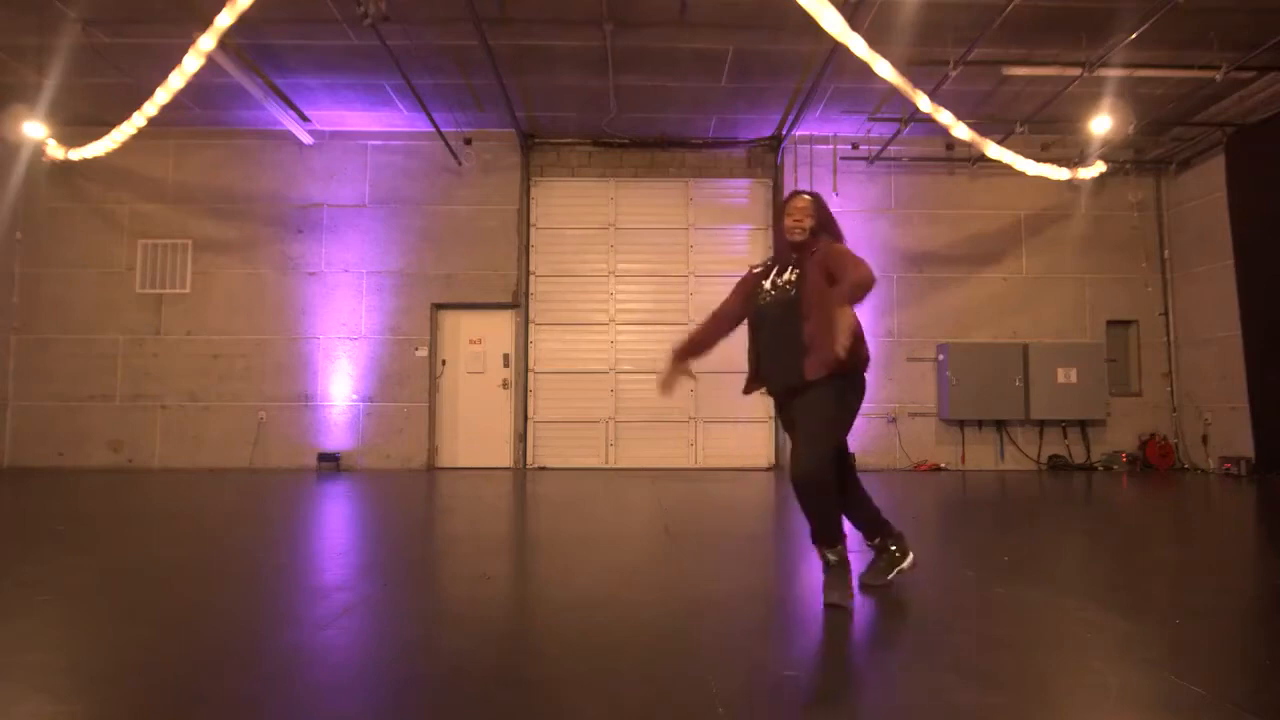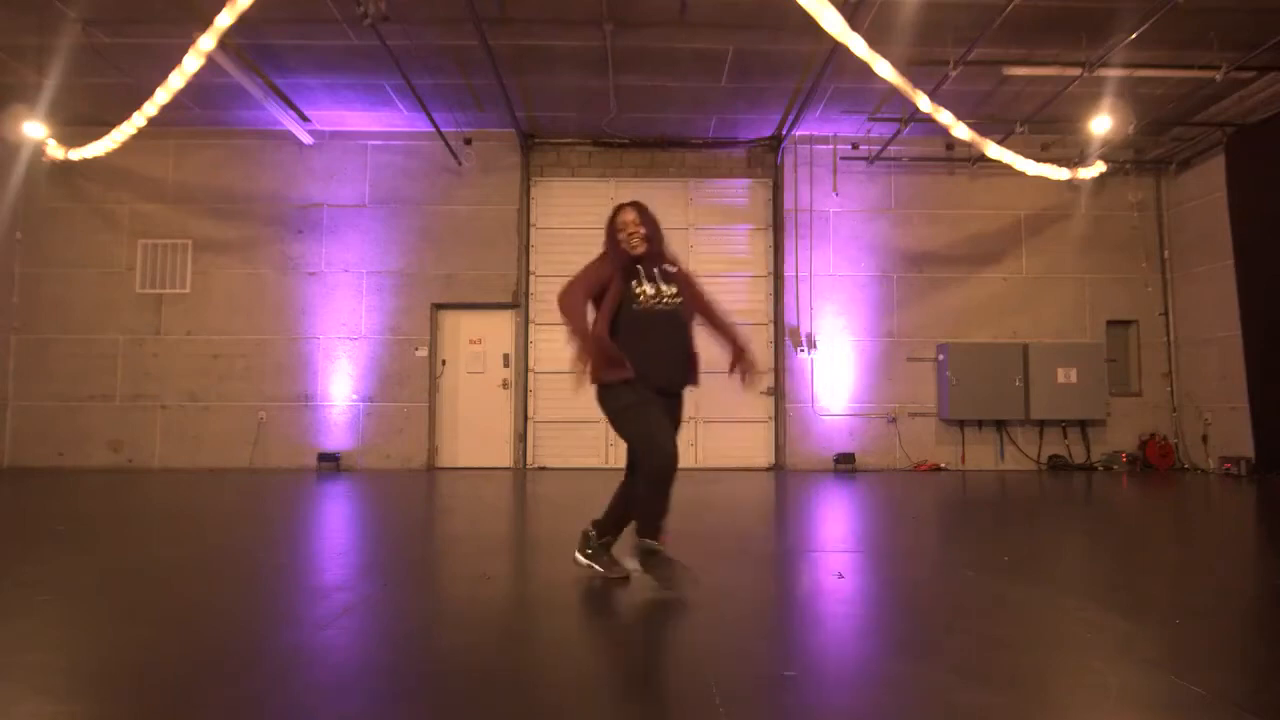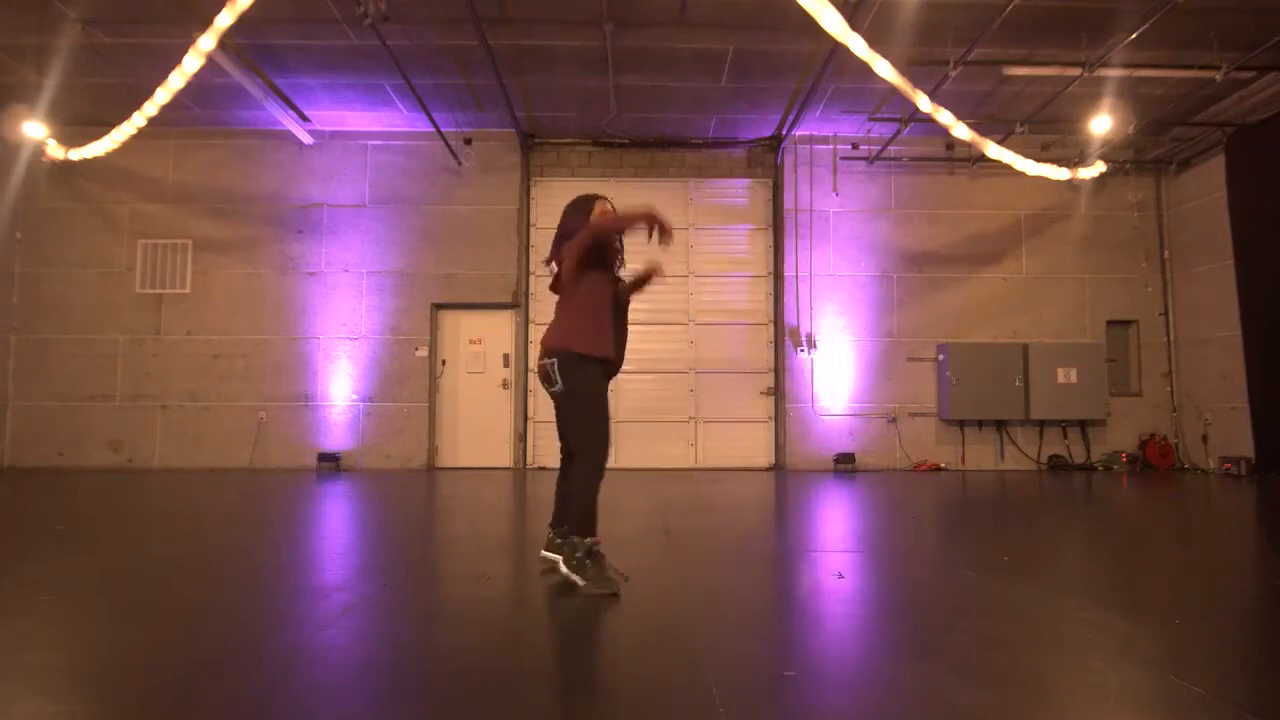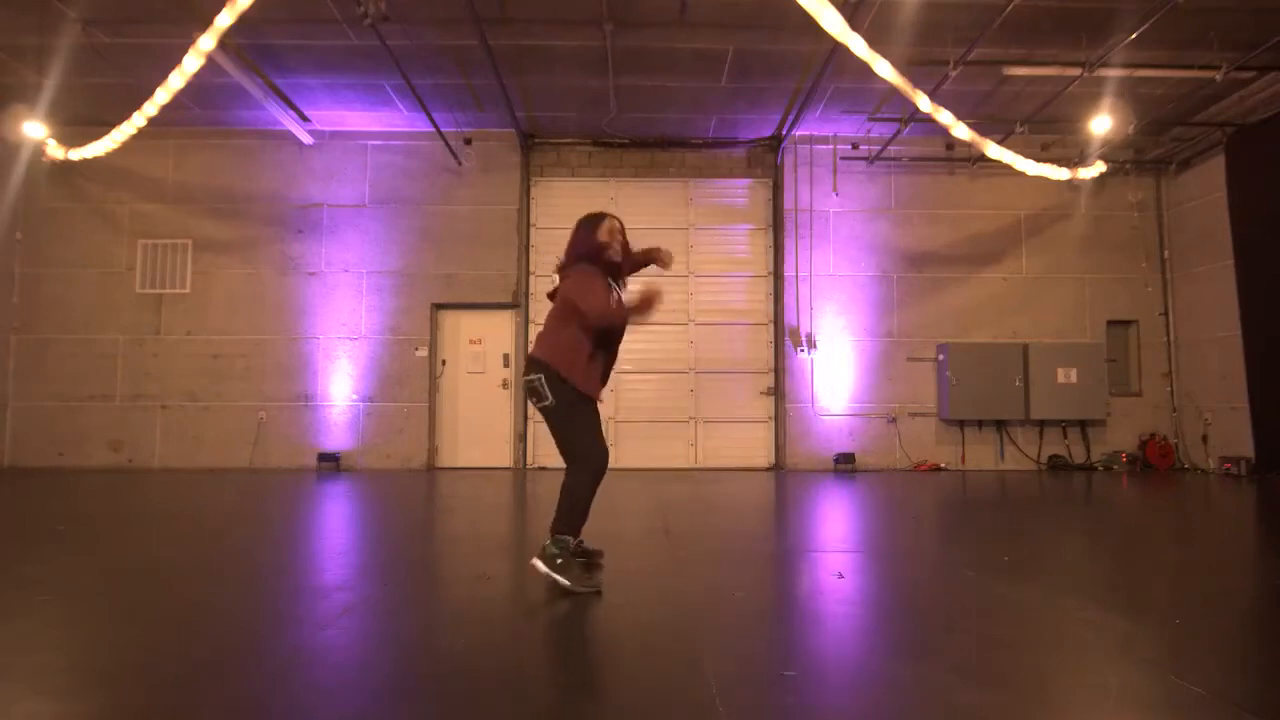
dt=1s
person 1, frame 1
left shoulder: (826, 255)
right shoulder: (761, 274)
left elbow: (860, 276)
right elbow: (723, 318)
left wrist: (842, 307)
right wrist: (682, 356)
left hip: (827, 382)
right hip: (785, 392)
left knee: (810, 471)
right knee: (836, 476)
left ankle: (835, 561)
right ankle: (892, 548)
person 1, frame 2
left shoulder: (672, 274)
right shoulder: (609, 269)
left elbow: (707, 312)
right elbow: (570, 297)
left wrist: (739, 350)
right wrist: (587, 342)
left hip: (667, 389)
right hip: (624, 385)
left knee: (644, 471)
right knee: (659, 457)
left ankle: (596, 542)
right ankle: (651, 548)
person 1, frame 3
left shoulder: (598, 265)
right shoulder: (581, 252)
left elbow: (612, 299)
right elbow: (604, 223)
left wrist: (642, 279)
right wrist: (652, 219)
left hip: (585, 366)
right hip: (571, 364)
left knee: (578, 455)
right knee: (591, 453)
left ankle: (560, 538)
right ankle: (578, 553)
person 1, frame 4
left shoulder: (604, 277)
right shoulder: (584, 275)
right elbow: (602, 316)
left wrist: (649, 257)
right wrist: (641, 306)
left hip: (572, 380)
right hip: (555, 377)
left knee: (586, 461)
right knee: (591, 459)
left ankle: (565, 544)
right ankle: (556, 553)
